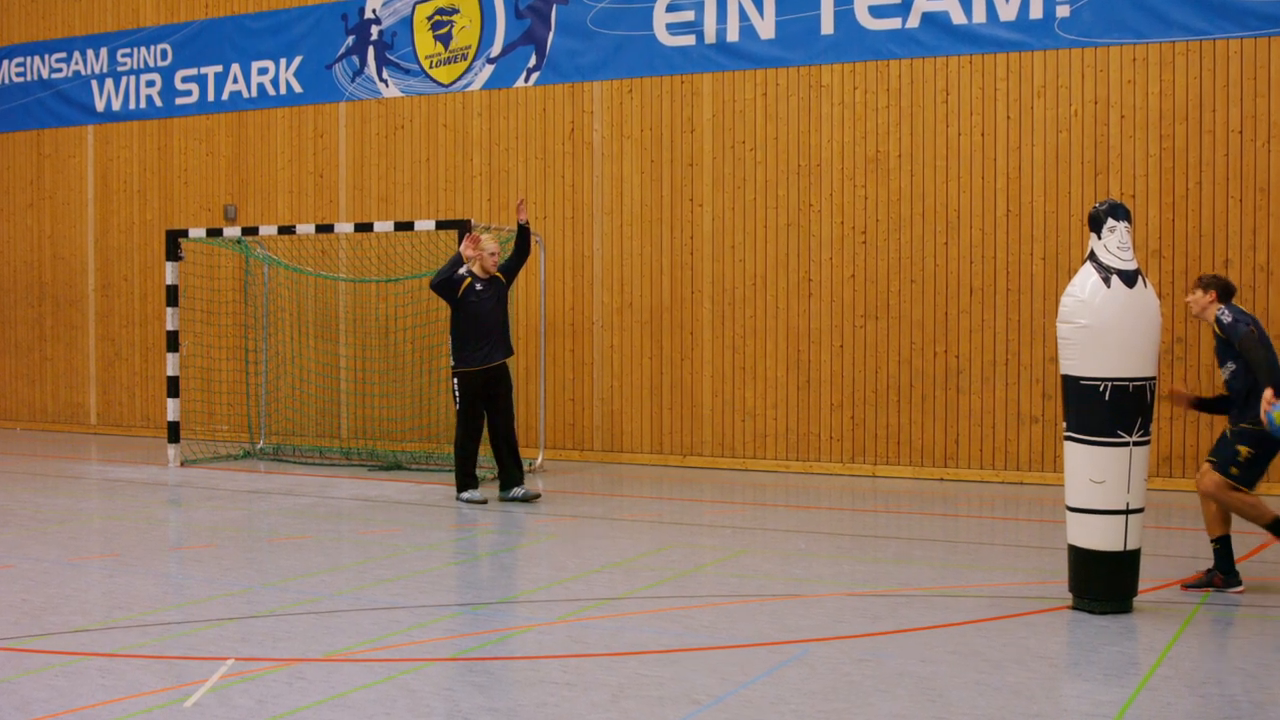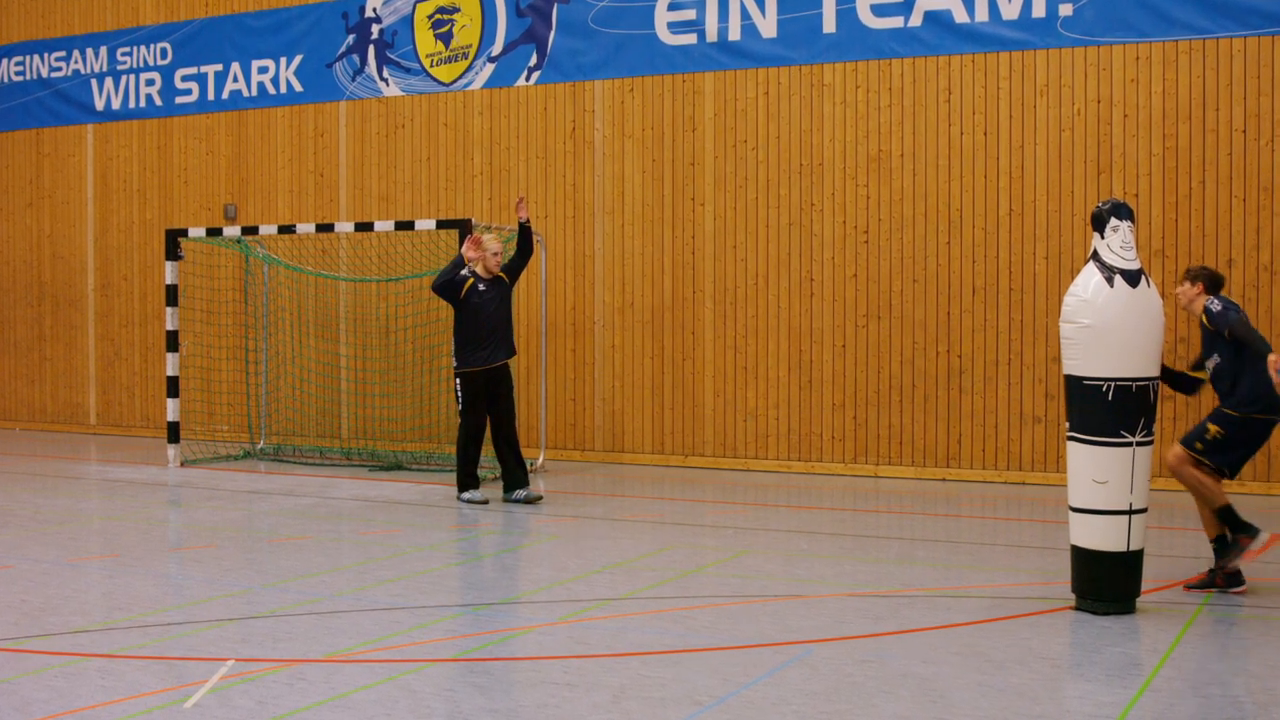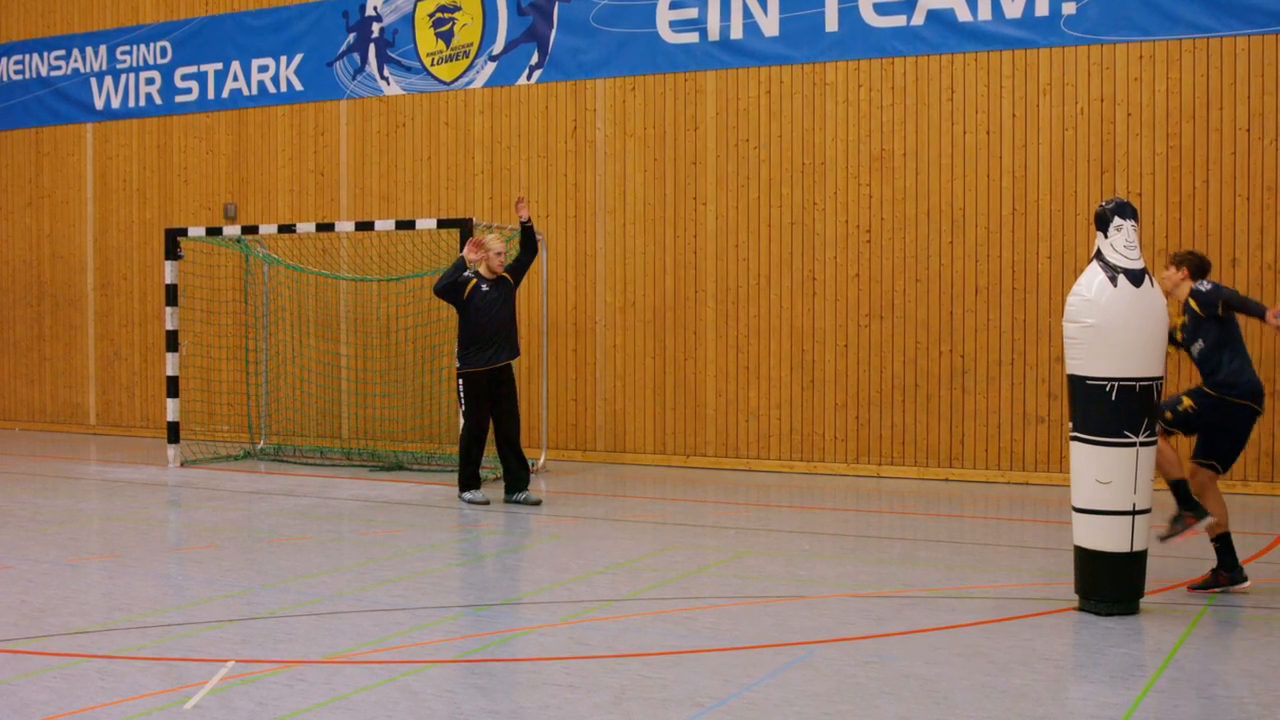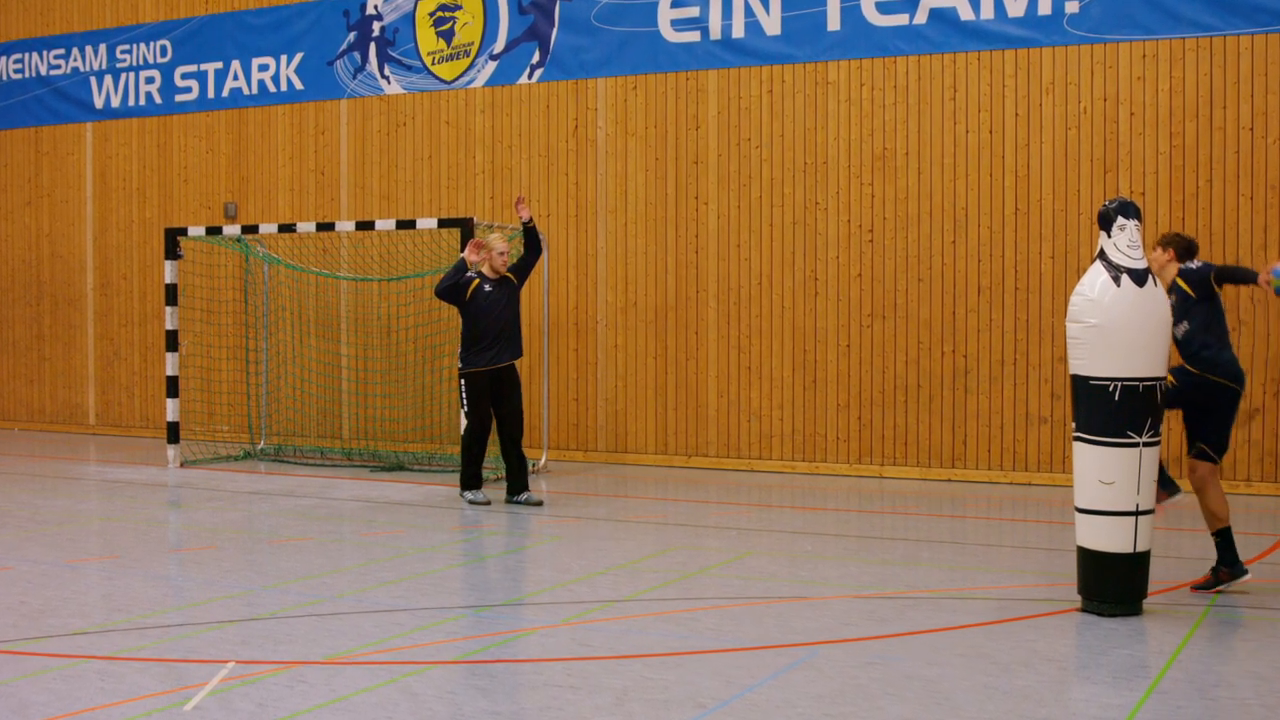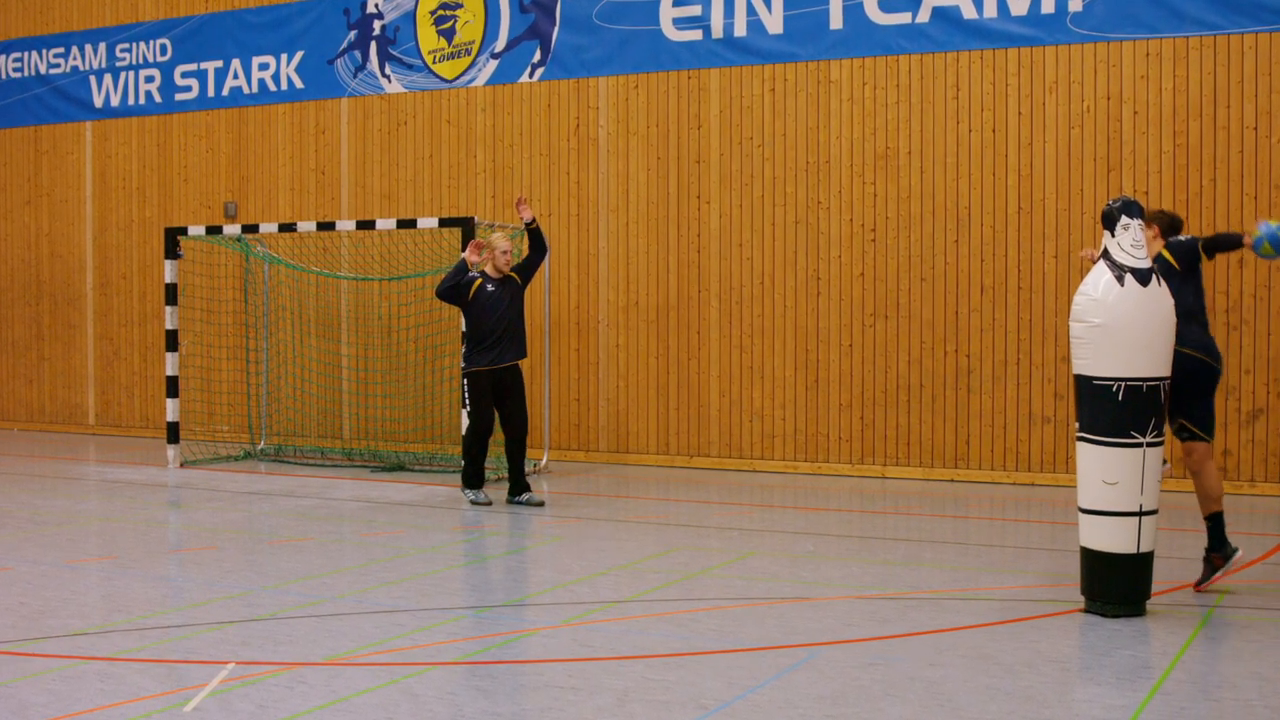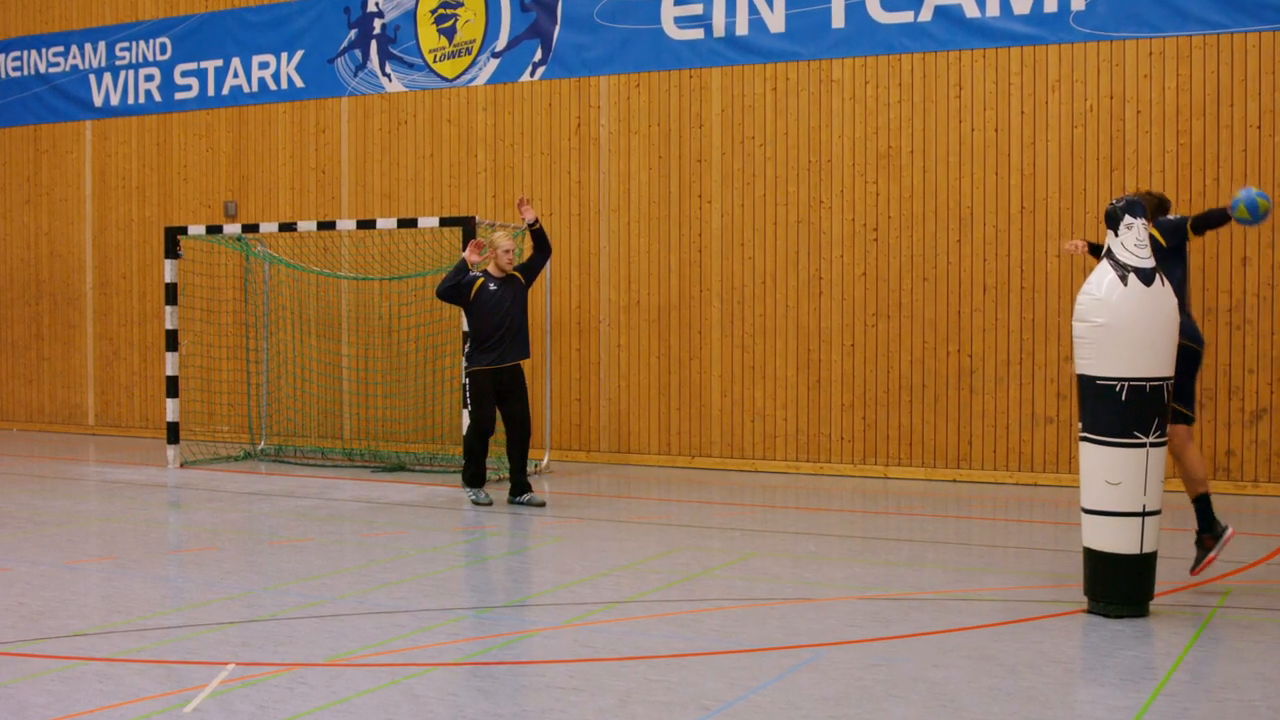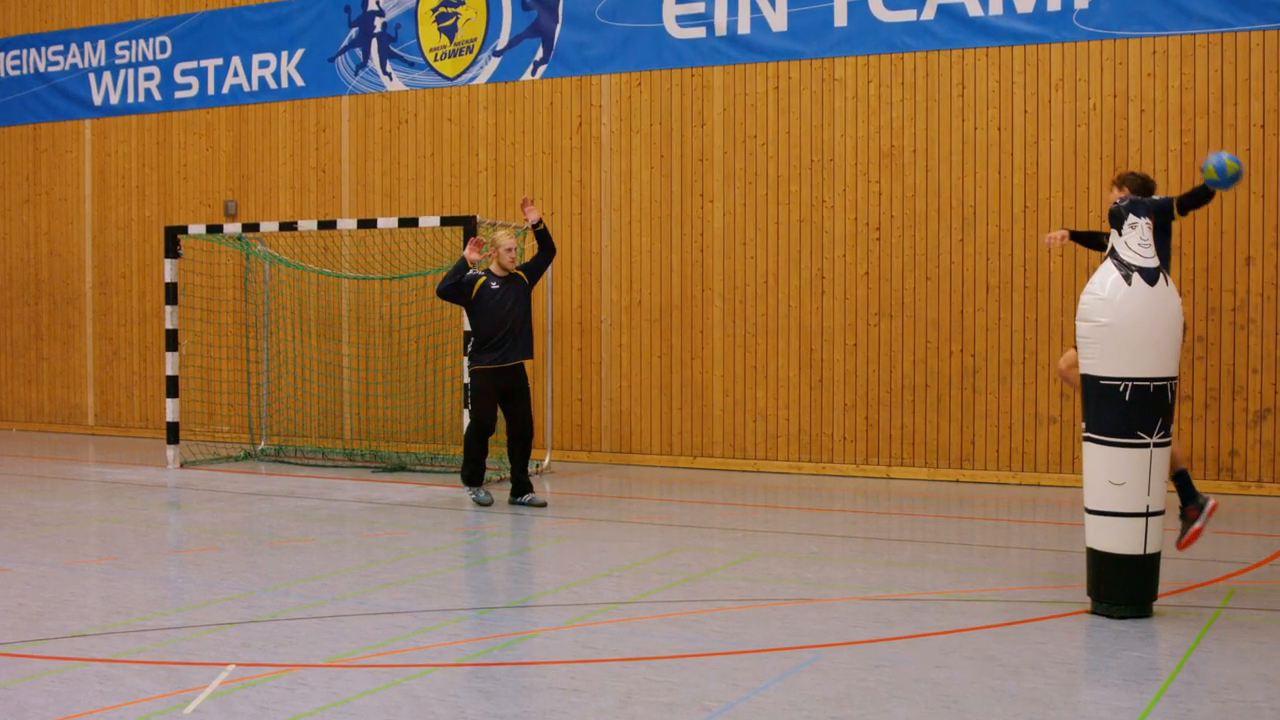
dt=0.3s
person 1, frame 1
left shoulder: (1228, 316)
right shoulder: (1225, 329)
left elbow: (1254, 347)
right wrist: (1194, 402)
right hip: (1244, 419)
left knee: (1217, 486)
right knee: (1206, 483)
right ankle: (1224, 571)
person 1, frame 2
left shoulder: (1214, 308)
right shoulder: (1208, 332)
left elbow: (1241, 328)
right elbow: (1189, 385)
right wrist: (1156, 367)
left hip: (1249, 407)
right hip: (1248, 410)
left knee: (1178, 458)
right knee: (1203, 480)
left ankle: (1242, 530)
right ankle: (1227, 572)
person 1, frame 3
left shoulder: (1201, 292)
right shoulder: (1185, 322)
left elbow: (1233, 300)
left hip: (1229, 392)
right hip: (1238, 399)
right knee: (1200, 477)
left ankle: (1190, 508)
right ankle: (1229, 569)
person 1, frame 4
left shoulder: (1189, 275)
right shoulder: (1168, 298)
left elbow: (1224, 273)
left hip: (1208, 374)
right hip: (1220, 384)
right knee: (1202, 474)
left ankle: (1161, 482)
right ankle: (1229, 564)
person 1, frame 5
left shoulder: (1176, 250)
right shoulder: (1155, 267)
left elbow: (1211, 244)
left wrist: (1244, 240)
right wrist: (1105, 258)
left hip: (1189, 357)
right hip: (1199, 363)
right knee: (1197, 455)
right ankle: (1218, 548)
person 1, frame 6
left shoulder: (1163, 229)
left elbow: (1203, 222)
left wrist: (1229, 211)
right wrist: (1088, 246)
right hip: (1182, 345)
right knee: (1180, 438)
right ankle: (1209, 529)
person 1, frame 7
left shoulder: (1148, 212)
left elbow: (1191, 202)
right elbow: (1105, 242)
left wrist: (1210, 186)
right wrist: (1070, 235)
left knee: (1069, 365)
right ankle: (1191, 502)
person 2, frame 1
left shoulder: (500, 279)
right shoulder: (461, 283)
left elbow: (521, 254)
right elbow: (436, 283)
left wrist: (523, 224)
right wrist: (460, 257)
left hip: (497, 367)
right hip: (467, 370)
left knee: (504, 426)
right knee: (469, 428)
left ankle: (511, 484)
right ankle: (466, 487)
person 2, frame 2
left shoulder: (503, 279)
right shoulder: (464, 283)
left elbow: (525, 253)
right elbow: (438, 285)
left wrist: (523, 223)
right wrist: (462, 258)
left hip: (499, 367)
right hip: (470, 370)
left knee: (506, 428)
right knee: (472, 428)
left ankle: (515, 486)
right ankle: (467, 487)
person 2, frame 3
left shoulder: (508, 280)
right shoulder: (467, 284)
left elbow: (529, 253)
right elbow: (440, 288)
left wrist: (525, 222)
right wrist: (464, 260)
left hip: (502, 369)
right hip: (472, 370)
left knee: (510, 429)
right knee: (475, 429)
left ankle: (516, 487)
right ankle: (468, 487)
person 2, frame 4
left shoulder: (512, 280)
right shoulder: (469, 284)
left elbow: (534, 251)
right elbow: (441, 290)
left wrist: (527, 221)
right wrist: (465, 261)
left hip: (506, 369)
right hip: (475, 370)
left knee: (513, 429)
right knee: (478, 428)
left ankle: (517, 489)
right ankle: (470, 486)
person 2, frame 5
left shoulder: (516, 279)
right shoulder: (472, 283)
left elbow: (539, 252)
right elbow: (442, 292)
left wrist: (530, 222)
right wrist: (465, 262)
left hip: (510, 369)
right hip: (478, 370)
left knee: (518, 429)
right knee: (480, 427)
left ankle: (518, 489)
right ankle: (472, 485)
person 2, frame 6
left shoulder: (519, 279)
right shoulder: (474, 283)
left elbow: (543, 252)
right elbow: (443, 292)
left wrist: (533, 223)
right wrist: (466, 262)
left hip: (512, 368)
right hip: (481, 369)
left knee: (520, 428)
right knee: (482, 426)
left ankle: (520, 489)
right ankle: (473, 483)
person 2, frame 7
left shoulder: (522, 278)
right shoulder: (476, 282)
left elbow: (548, 252)
right elbow: (443, 290)
left wrist: (537, 223)
right wrist: (466, 261)
left hip: (515, 368)
right hip: (484, 368)
left knee: (522, 428)
right knee: (482, 424)
left ankle: (521, 490)
right ankle: (472, 480)
